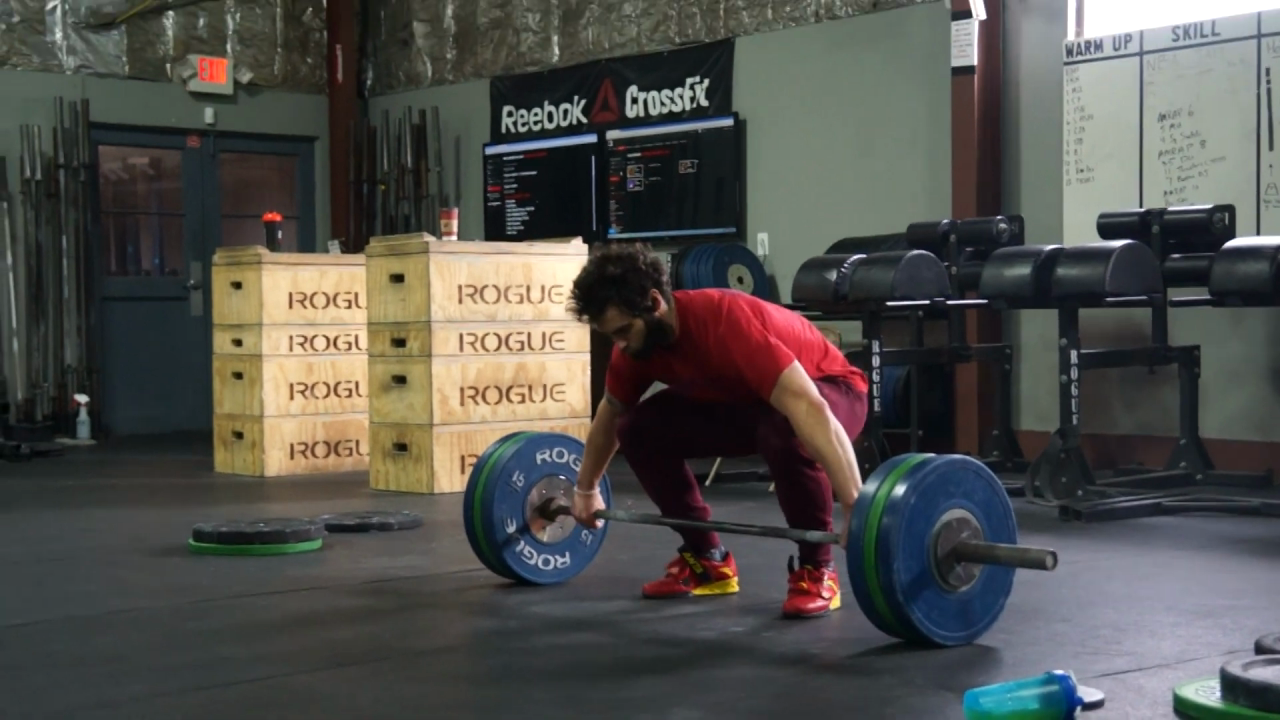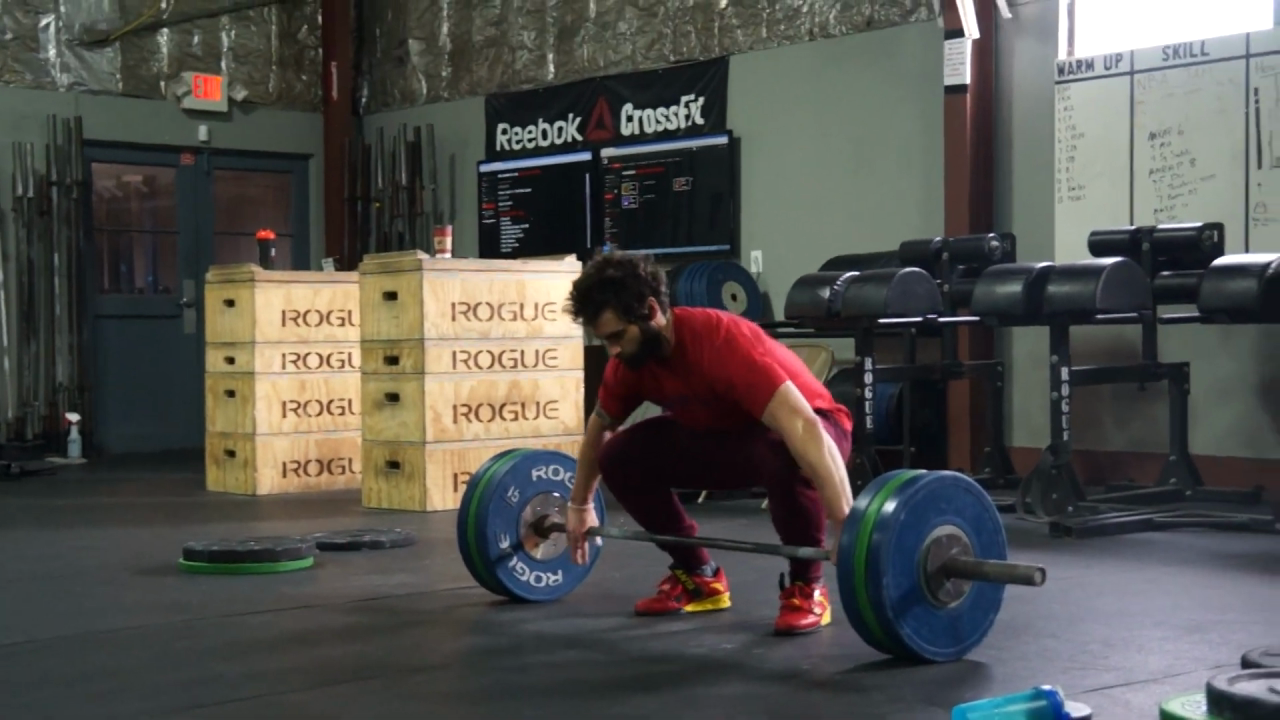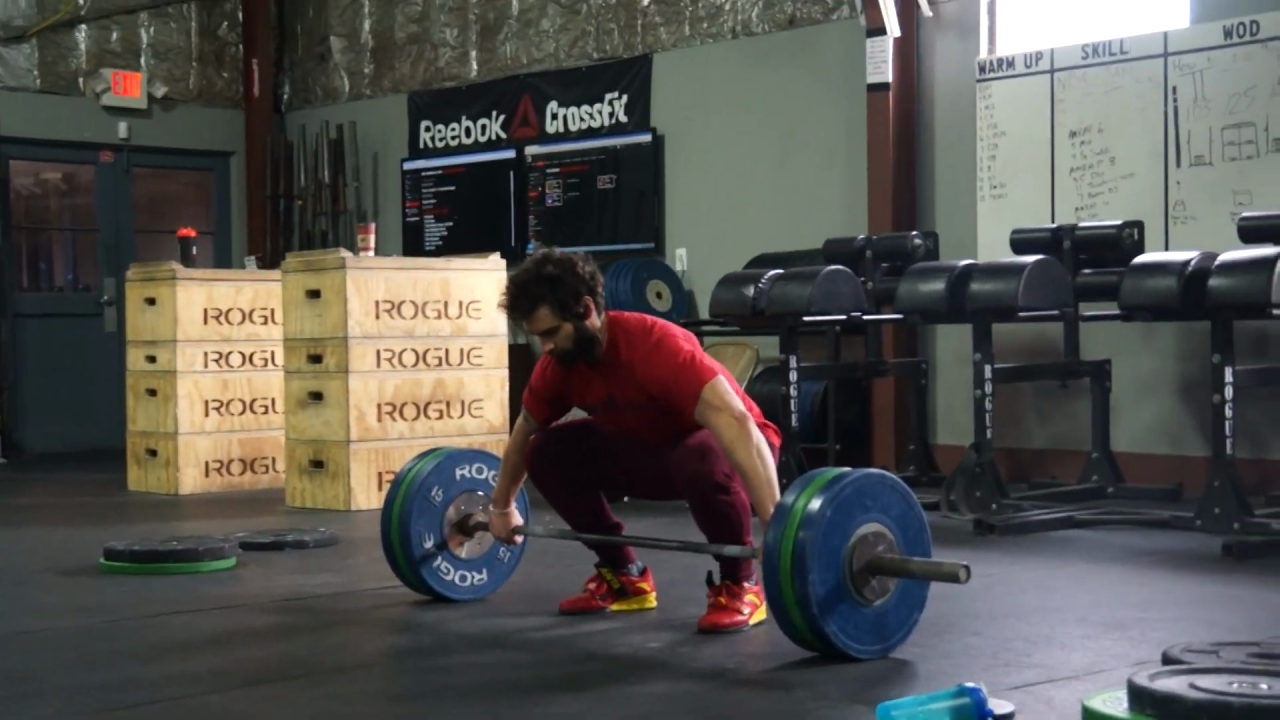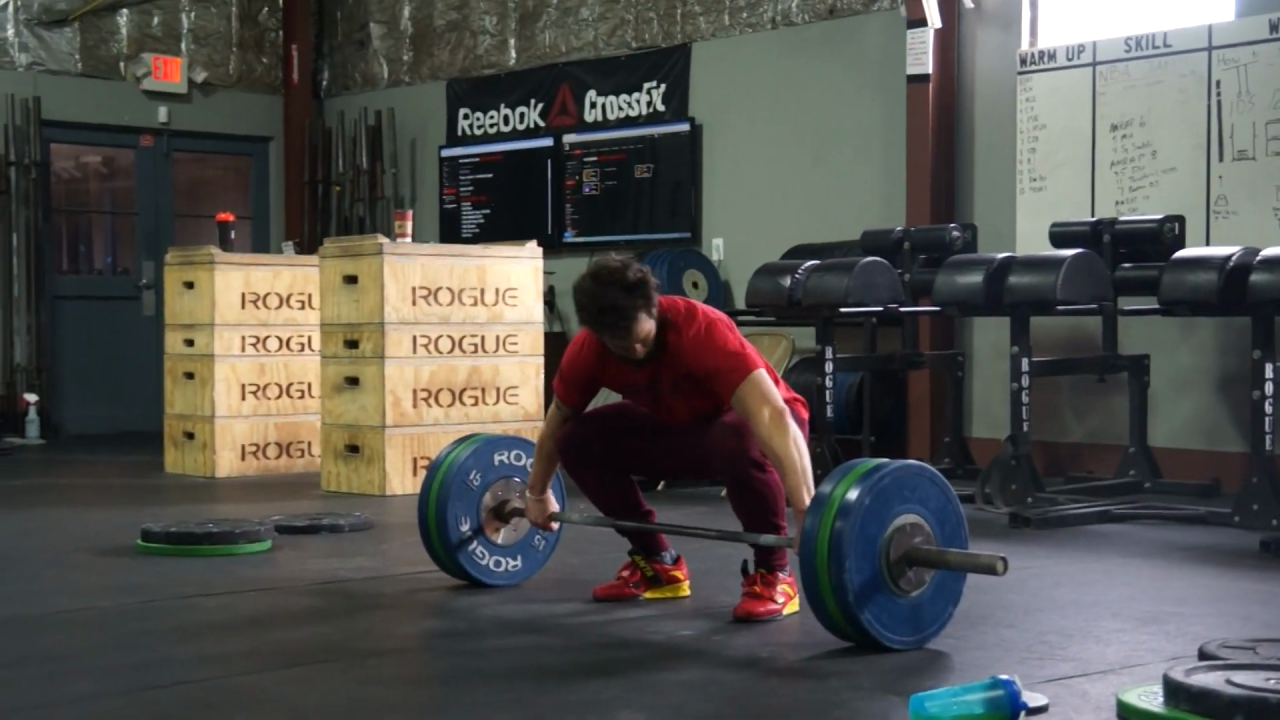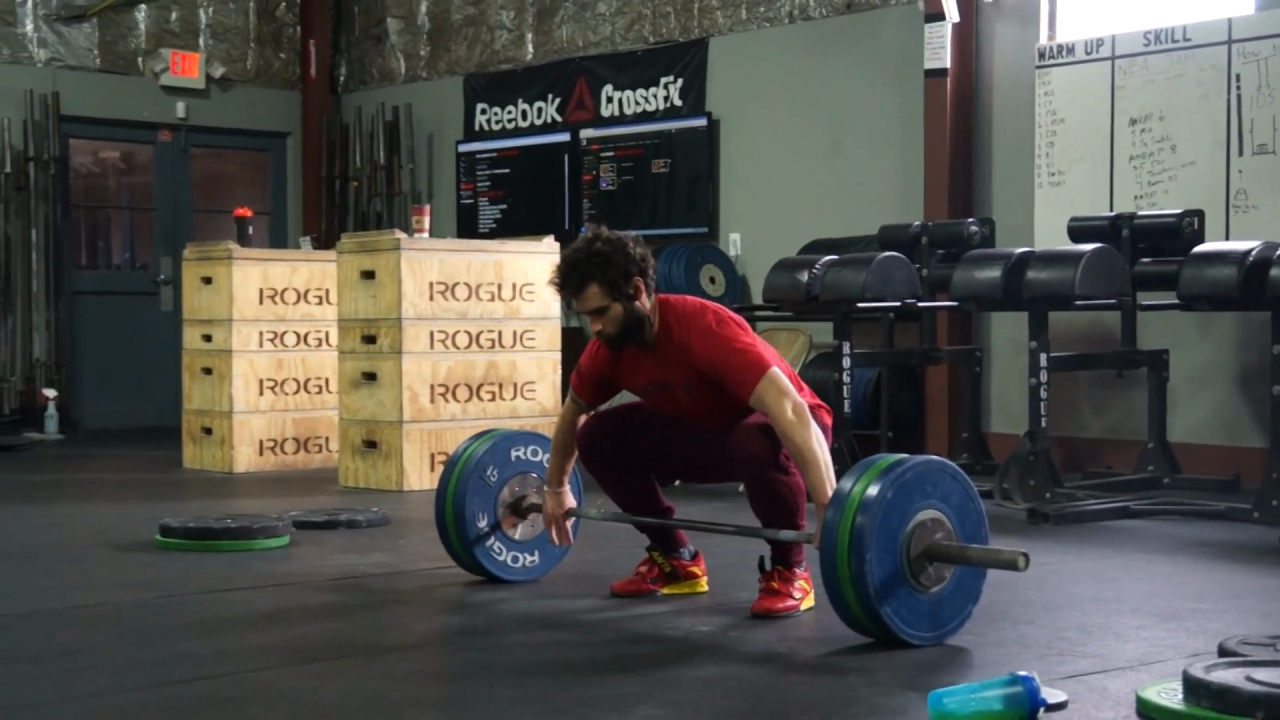
dt=0.7s
person 1, frame 1
left shoulder: (725, 323)
right shoulder: (635, 342)
left elbow: (810, 410)
right elbow: (610, 415)
left wrist: (856, 511)
right wrist: (586, 490)
left hip: (827, 388)
left knee: (786, 435)
right knee: (638, 429)
left ankle: (816, 570)
right ankle: (706, 558)
person 1, frame 2
left shoulder: (720, 343)
right shoulder: (628, 359)
left elbow: (801, 427)
right elbow: (599, 429)
right wrist: (579, 506)
left hip: (815, 427)
left knee: (785, 456)
right knee: (619, 457)
left ankle: (807, 587)
right ankle: (697, 575)
person 1, frame 3
left shoulder: (653, 345)
right shoulder: (557, 366)
left elbow: (735, 422)
right elbow: (525, 432)
right wrist: (502, 507)
left hip: (729, 446)
left knee: (701, 462)
right knee: (545, 453)
left ankle: (740, 586)
right ankle: (624, 575)
person 1, frame 4
left shoulder: (700, 330)
right shoulder: (588, 351)
left elbow: (773, 416)
right elbow: (559, 417)
left wrist: (808, 514)
right wrist: (537, 494)
left hip: (757, 424)
left knee: (738, 444)
right knee: (578, 441)
left ankle: (773, 575)
right ankle: (658, 563)
person 1, frame 5
left shoulder: (707, 329)
right shoulder: (607, 350)
left elbow: (790, 411)
right elbow: (573, 412)
left wrist: (831, 510)
right wrist: (555, 489)
left hip: (779, 427)
right hip: (705, 431)
left knee: (761, 447)
right knee: (597, 437)
left ankle: (789, 571)
right ankle: (676, 559)
